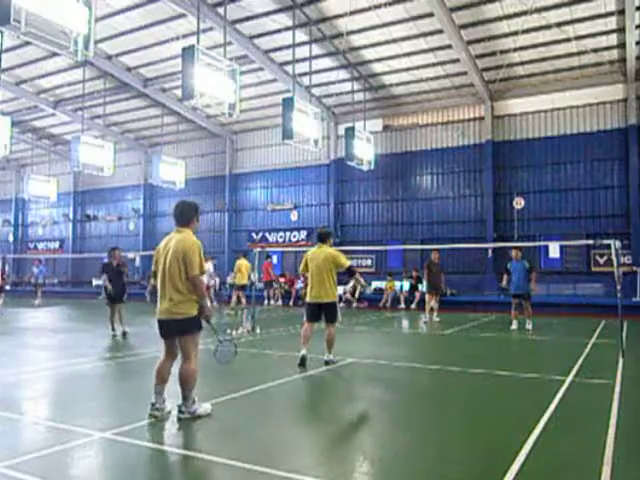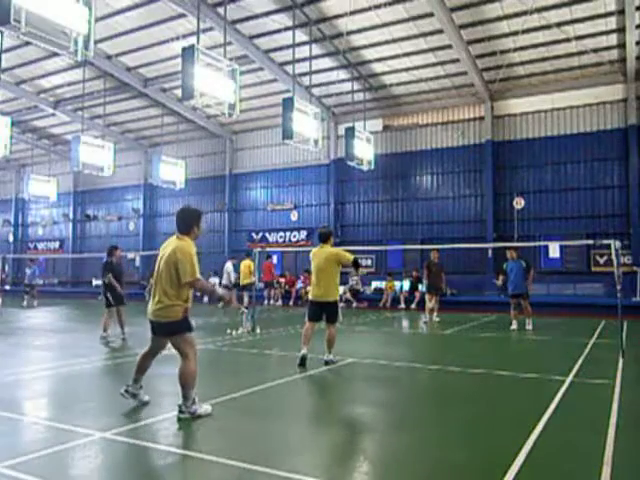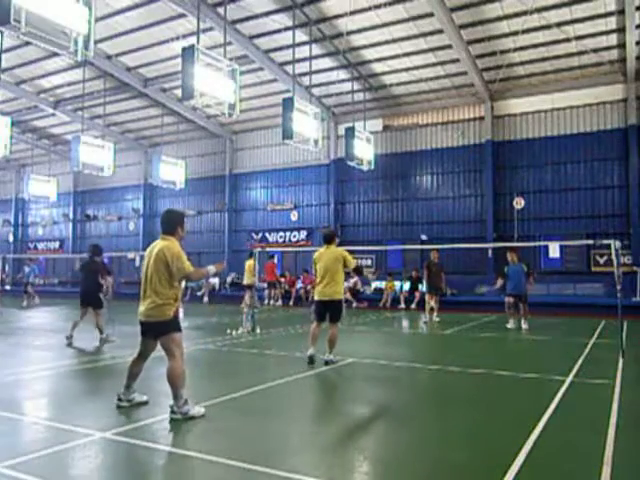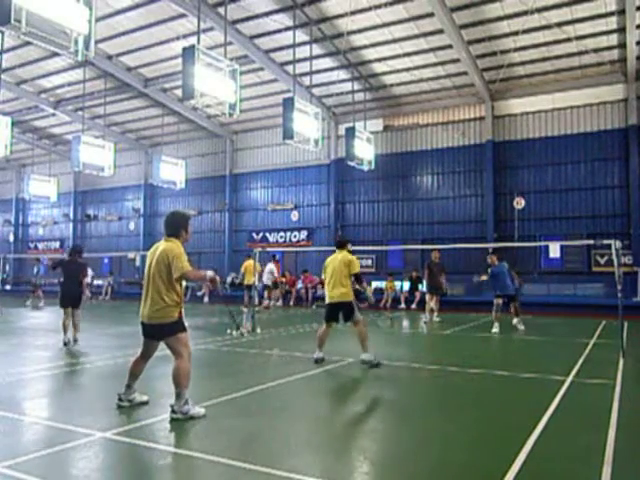
dt=0.5s
person 1, frame 1
left shoulder: (164, 242)
right shoulder: (192, 243)
left elbow: (155, 275)
right elbow: (195, 279)
right wrist: (205, 304)
left hip: (165, 310)
right hip: (186, 310)
left knee: (169, 356)
right knee: (190, 358)
left ankle: (158, 404)
right ankle: (188, 406)
person 1, frame 2
left shoulder: (169, 243)
right shoulder: (186, 249)
right elbow: (195, 282)
right wrist: (217, 291)
left hip: (158, 309)
right hip: (174, 312)
left knee: (154, 350)
right knee: (190, 356)
left ankle: (133, 388)
right ankle: (188, 406)
person 1, frame 3
left shoulder: (154, 246)
right shoulder: (171, 248)
right elbow: (191, 275)
right wrist: (212, 269)
left hip: (148, 311)
right hip: (163, 312)
left knee: (143, 354)
right knee: (176, 356)
left ankle: (126, 395)
right ankle: (180, 406)
person 1, frame 4
left shoulder: (156, 247)
right shoulder: (174, 249)
right elbow: (188, 274)
right wrist: (208, 274)
left hip: (149, 313)
right hip: (167, 314)
left knee: (145, 355)
right knee: (183, 355)
left ankle: (127, 394)
right ankle: (181, 406)
person 2, frame 1
left shoulder: (309, 254)
right shoulder: (333, 253)
left elbow: (302, 272)
right elbow: (349, 269)
right wrist: (360, 280)
left hip: (312, 296)
right hip: (329, 296)
left knee: (308, 324)
right knee: (330, 326)
left ankle: (303, 351)
right ankle: (329, 356)
person 2, frame 2
left shoulder: (313, 253)
right shoulder: (335, 253)
right elbow: (354, 261)
right wrist: (357, 270)
left hip: (315, 295)
right hip: (330, 296)
left knee: (310, 323)
right knee: (331, 326)
left ankle: (304, 351)
right ankle: (328, 356)
person 2, frame 3
left shoulder: (317, 255)
right shoulder: (341, 253)
right elbow: (353, 267)
left hip: (320, 295)
right hip: (335, 295)
left knee: (316, 323)
right knee: (333, 325)
left ankle: (311, 351)
right ankle: (329, 355)
person 2, frame 4
left shoulder: (329, 260)
right shoulder: (350, 258)
right elbow: (358, 277)
right wrist: (367, 291)
left hip: (331, 298)
right hip: (345, 297)
left knee: (326, 325)
right knee: (359, 323)
left ankle: (318, 353)
right ankle: (366, 355)
